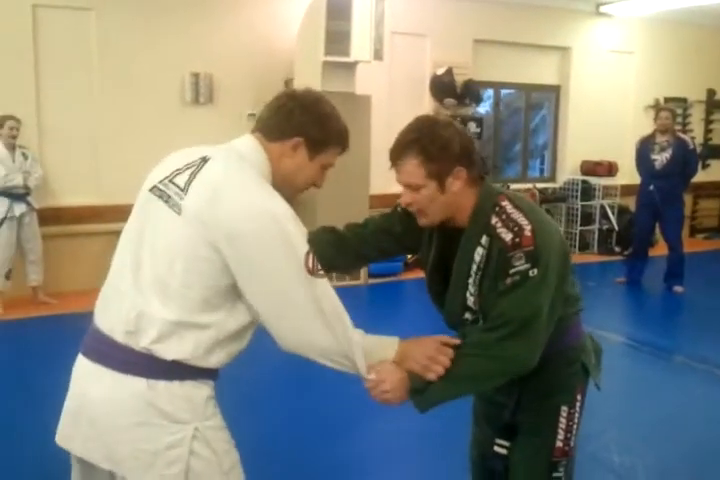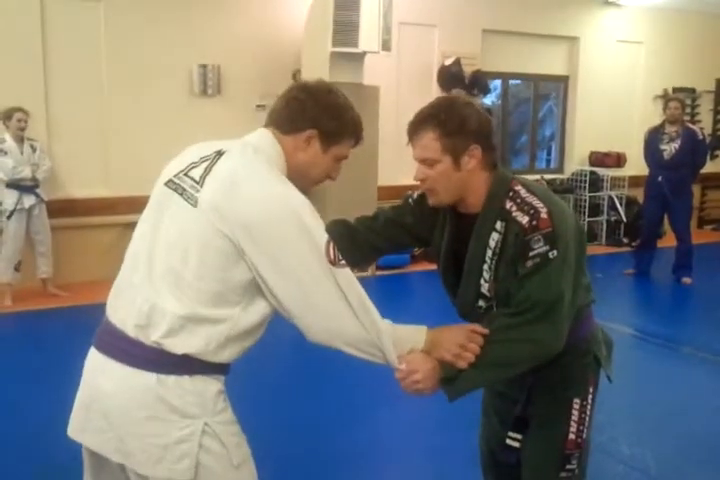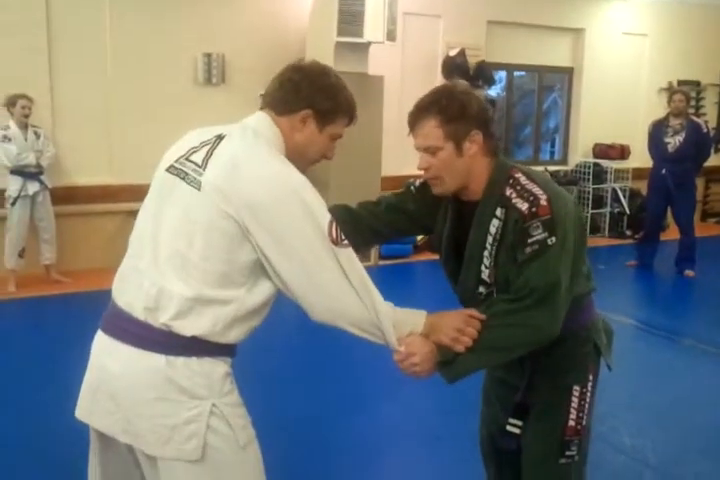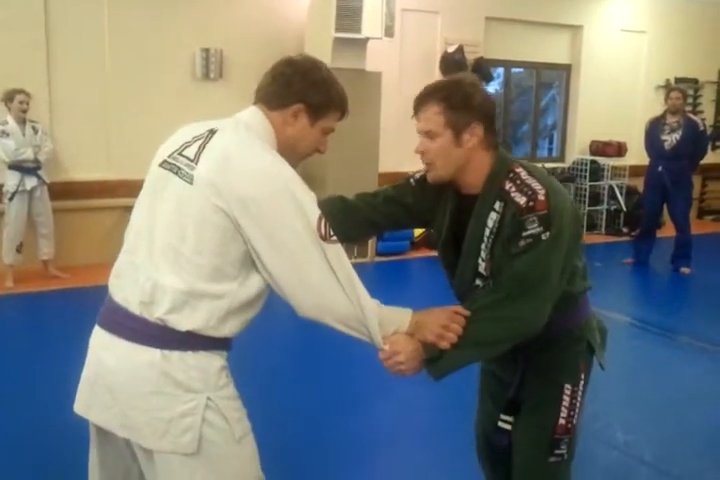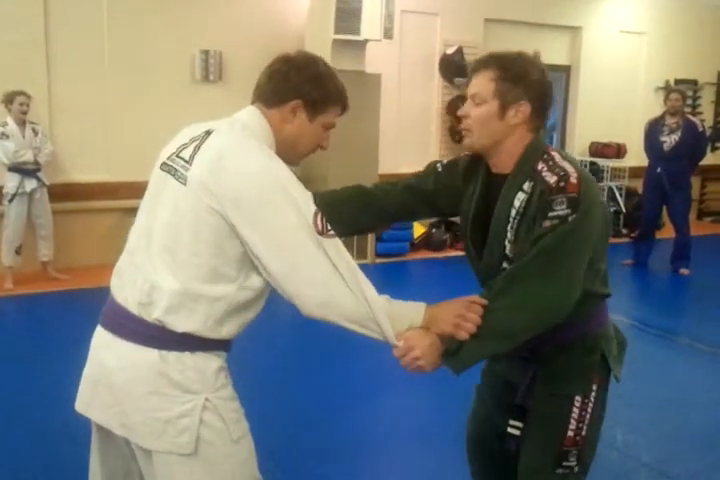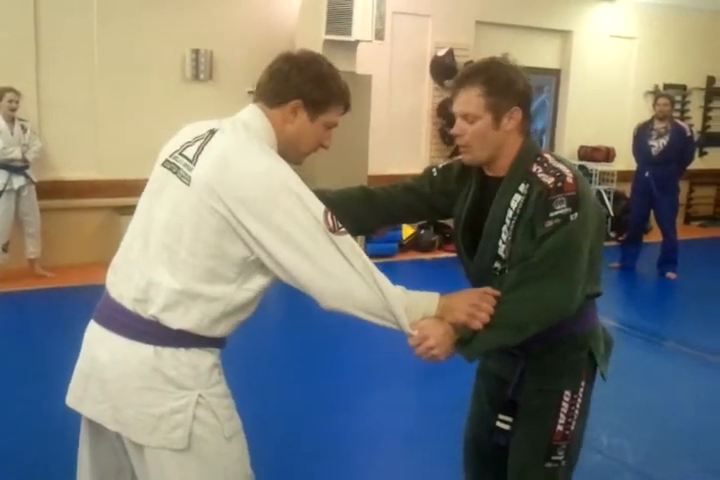
dt=0.5s
person 1, frame 1
left shoulder: (183, 162)
right shoulder: (258, 209)
right elbow: (308, 327)
right wrist: (397, 353)
left hip: (95, 375)
right hip: (159, 402)
person 1, frame 2
left shoulder: (199, 157)
right shoulder: (271, 200)
right elbow: (332, 314)
right wrist: (426, 342)
left hip: (108, 369)
right hip: (168, 396)
person 1, frame 3
left shoulder: (196, 143)
right shoulder: (273, 180)
right elbow: (334, 291)
right wrist: (423, 325)
left hip: (114, 350)
right hip: (177, 378)
person 1, frame 4
left shoulder: (189, 137)
right shoulder: (263, 174)
right elbow: (319, 288)
right wrist: (408, 323)
left hip: (113, 346)
right hip: (174, 373)
person 1, frame 5
left shoulder: (195, 139)
right shoulder: (257, 173)
right elbow: (322, 285)
right wrist: (423, 317)
left hip: (116, 346)
right hip: (172, 372)
person 1, frame 6
left shoulder: (195, 136)
right shoulder: (259, 173)
right elbow: (336, 274)
right wrist: (436, 307)
left hip: (109, 342)
right hip: (165, 370)
person 2, frame 1
left shoulder: (525, 237)
right shoulder: (427, 213)
left elbow: (512, 347)
right elbow: (358, 241)
left wrist: (415, 380)
left hip: (550, 367)
right hip: (498, 363)
person 2, frame 2
left shoulder: (539, 222)
right shoulder: (437, 204)
left elbow: (539, 331)
right elbow: (371, 234)
left wrist: (446, 368)
left hip: (562, 360)
right hip: (507, 355)
person 2, frame 3
left shoulder: (538, 208)
right shoulder: (439, 191)
left elbow: (537, 316)
right elbow: (375, 218)
left wrist: (444, 351)
left hip: (562, 348)
right hip: (507, 346)
person 2, frame 4
left shoulder: (537, 203)
right shoulder: (440, 187)
left elbow: (520, 308)
right elbow: (371, 211)
left wrist: (428, 347)
left hip: (556, 345)
right hip: (504, 343)
person 2, frame 5
left shoulder: (566, 190)
right shoulder: (471, 171)
left elbow: (543, 296)
right elbow: (390, 200)
left wrist: (447, 341)
left hip: (570, 355)
right hip: (513, 348)
person 2, frame 6
left shoulder: (561, 191)
right shoulder: (463, 175)
left elbow: (551, 295)
right elbow: (387, 203)
left wrist: (459, 330)
left hip: (559, 353)
right hip: (503, 344)
person 3, frame 1
left shoulder: (25, 153)
left elbow: (37, 174)
left wrist: (27, 186)
right wrist: (23, 179)
left hip: (25, 205)
left knee: (34, 249)
left ankle: (38, 292)
person 3, frame 2
left shoulder: (33, 145)
left elbow: (46, 166)
left wrist: (35, 177)
right wrist: (31, 171)
left hip: (34, 196)
left knee: (43, 241)
left ankle: (48, 284)
person 3, frame 3
left shoulder: (38, 132)
left elbow: (50, 153)
left wrist: (39, 164)
right wrist: (35, 158)
left hip: (39, 183)
right hip: (18, 185)
left knee: (47, 227)
left ankle: (51, 271)
person 3, frame 4
left shoulder: (36, 127)
left elbow: (48, 149)
left wrist: (36, 158)
right wrist: (33, 153)
left hip: (37, 179)
right hip: (17, 181)
left knee: (45, 223)
left ankle: (49, 265)
person 3, frame 5
left shoulder: (36, 129)
left elbow: (48, 151)
left wrist: (35, 160)
right wrist: (32, 155)
left hip: (36, 180)
right hip: (16, 182)
left knee: (45, 225)
left ankle: (48, 267)
person 3, frame 6
left shoulder: (25, 126)
left elbow: (36, 148)
left wrist: (25, 158)
right wrist: (20, 153)
left hip: (24, 177)
left knee: (32, 222)
left ankle: (35, 264)
person 4, frame 1
left shoulder: (684, 142)
right shoulder: (643, 142)
left elbow: (691, 167)
left wrist: (676, 186)
right wrist: (649, 182)
left hip: (671, 198)
right hip: (647, 195)
left knee: (673, 240)
right knee: (640, 237)
left ankle: (674, 280)
right ankle: (632, 275)
person 4, frame 2
left shoulder: (693, 133)
right shoulder: (652, 133)
left elbow: (700, 158)
left wrist: (686, 176)
right wrist: (658, 173)
left hip: (679, 188)
right hip: (655, 186)
left knee: (682, 231)
right knee: (649, 228)
left ankle: (683, 272)
right ankle: (641, 267)
person 4, frame 3
left shoulder: (697, 126)
right shoulder: (656, 125)
left elbow: (705, 151)
left wrist: (690, 169)
right wrist: (661, 165)
left hip: (683, 181)
right hip: (659, 178)
left knee: (685, 224)
right knee: (652, 220)
left ankle: (686, 265)
right ankle: (643, 258)
person 4, frame 4
left shoulder: (694, 124)
right shoulder: (654, 123)
left elbow: (701, 149)
left wrist: (686, 167)
right wrist: (659, 163)
left hip: (680, 179)
right hip: (655, 175)
left knee: (681, 221)
right knee: (648, 218)
left ankle: (682, 262)
right ankle: (639, 256)
person 4, frame 5
left shoulder: (693, 125)
right shoulder: (653, 124)
left elbow: (700, 150)
left wrist: (685, 168)
right wrist: (658, 164)
left hip: (678, 179)
right hip: (655, 176)
left knee: (680, 222)
right knee: (647, 219)
left ankle: (681, 263)
right ankle: (639, 257)
person 4, frame 6
left shoulder: (682, 130)
right shoulder: (641, 129)
left elbow: (688, 155)
left wrist: (674, 172)
right wrist: (646, 168)
left hip: (666, 184)
right hip: (643, 181)
left knee: (667, 226)
right knee: (635, 222)
left ankle: (668, 266)
right ankle: (626, 260)
